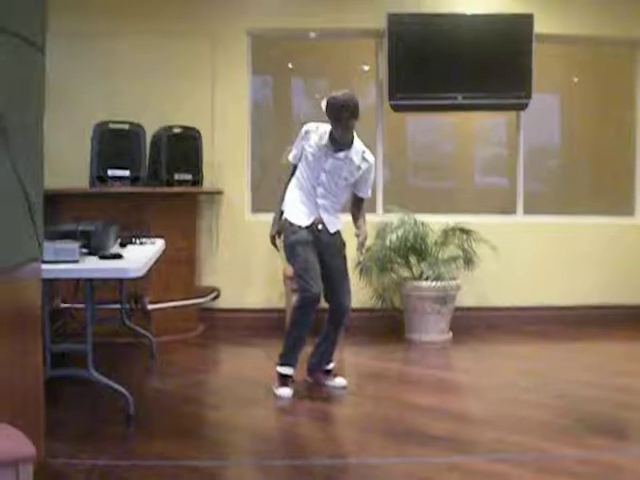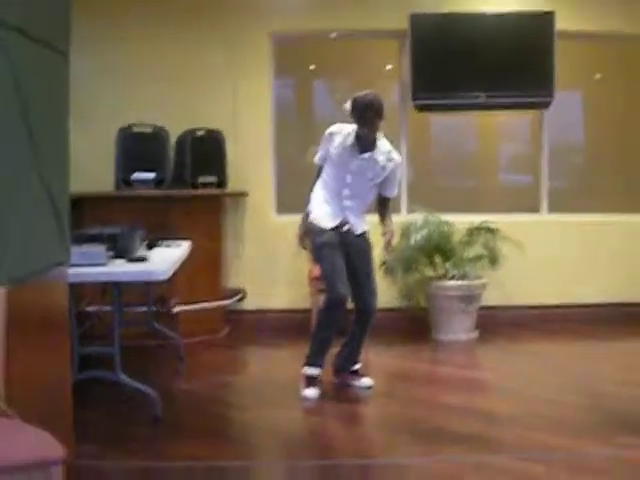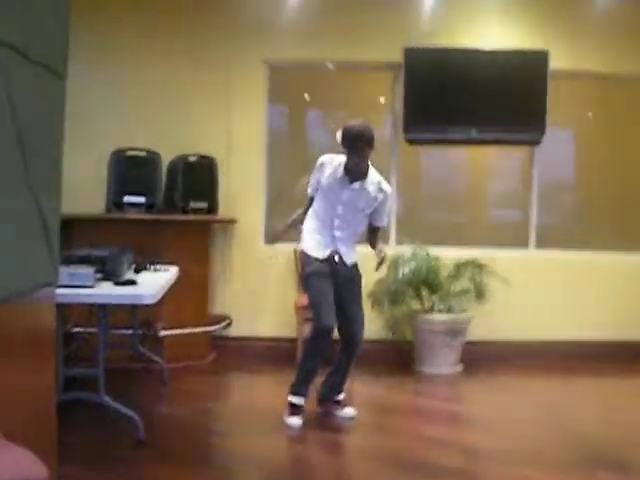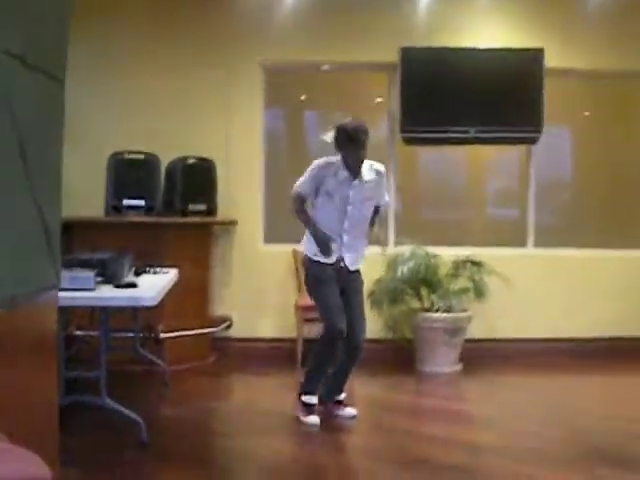
dt=0.3s
person 1, frame 1
left shoulder: (364, 161)
right shoulder: (309, 134)
left elbow: (357, 202)
right elbow: (293, 175)
left wrist: (361, 226)
right wrist: (278, 216)
left hip: (330, 230)
right hip: (297, 224)
left knee: (342, 304)
right knee: (311, 292)
left ankle: (320, 366)
right ankle: (285, 368)
person 1, frame 2
left shoulder: (390, 160)
right shoulder: (334, 136)
left elbow: (384, 202)
right elbow: (319, 177)
left wrist: (387, 225)
right wrist: (305, 219)
left hip: (356, 231)
right hip: (324, 226)
left knee: (367, 305)
right knee: (338, 295)
left ankle: (346, 366)
right ankle: (312, 369)
person 1, frame 3
left shoulder: (381, 190)
right shoulder: (326, 166)
left elbow: (373, 231)
left wrist: (379, 248)
right wrist: (288, 227)
left hip: (346, 262)
right hip: (315, 257)
left knee: (353, 335)
right knee: (324, 325)
left ankle: (330, 395)
right ankle: (296, 398)
person 1, frame 4
left shoulder: (377, 175)
right shoulder: (322, 169)
right elbow: (297, 202)
left wrist: (372, 219)
right wrist: (314, 230)
left hip: (351, 266)
right hip: (320, 262)
left knee: (355, 338)
right knee: (336, 328)
left ankle: (331, 396)
right ankle: (308, 396)
